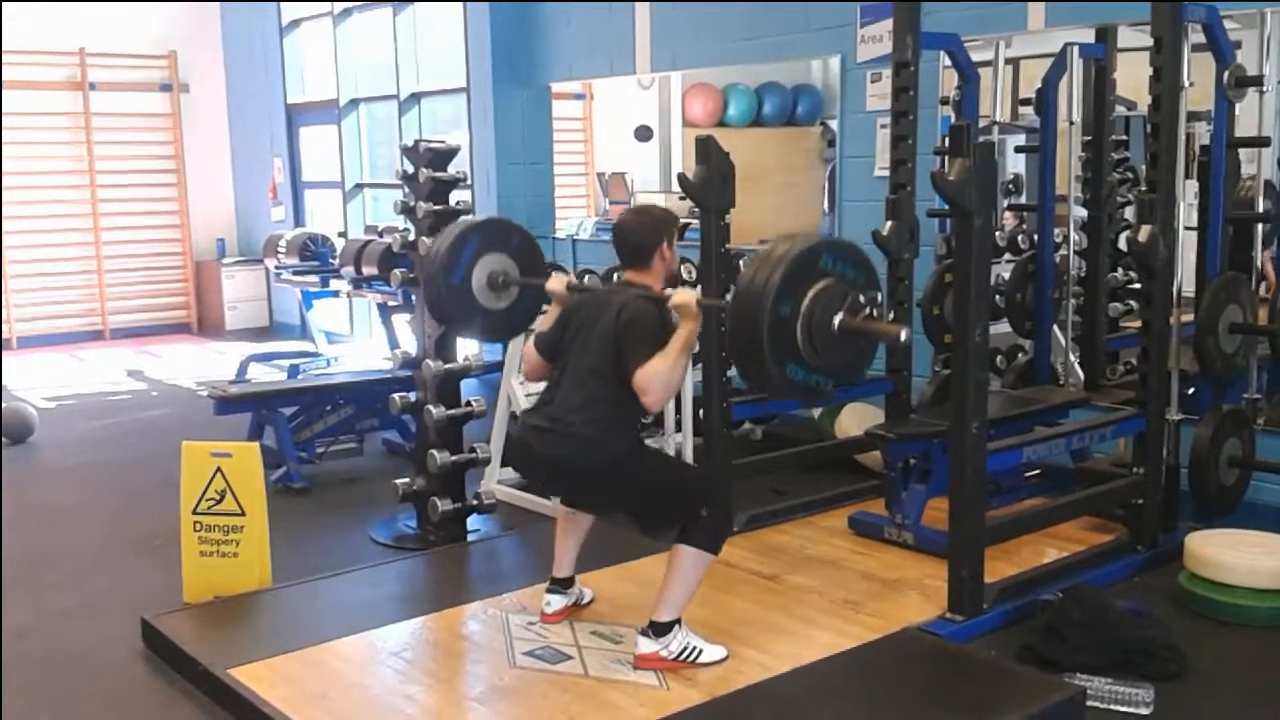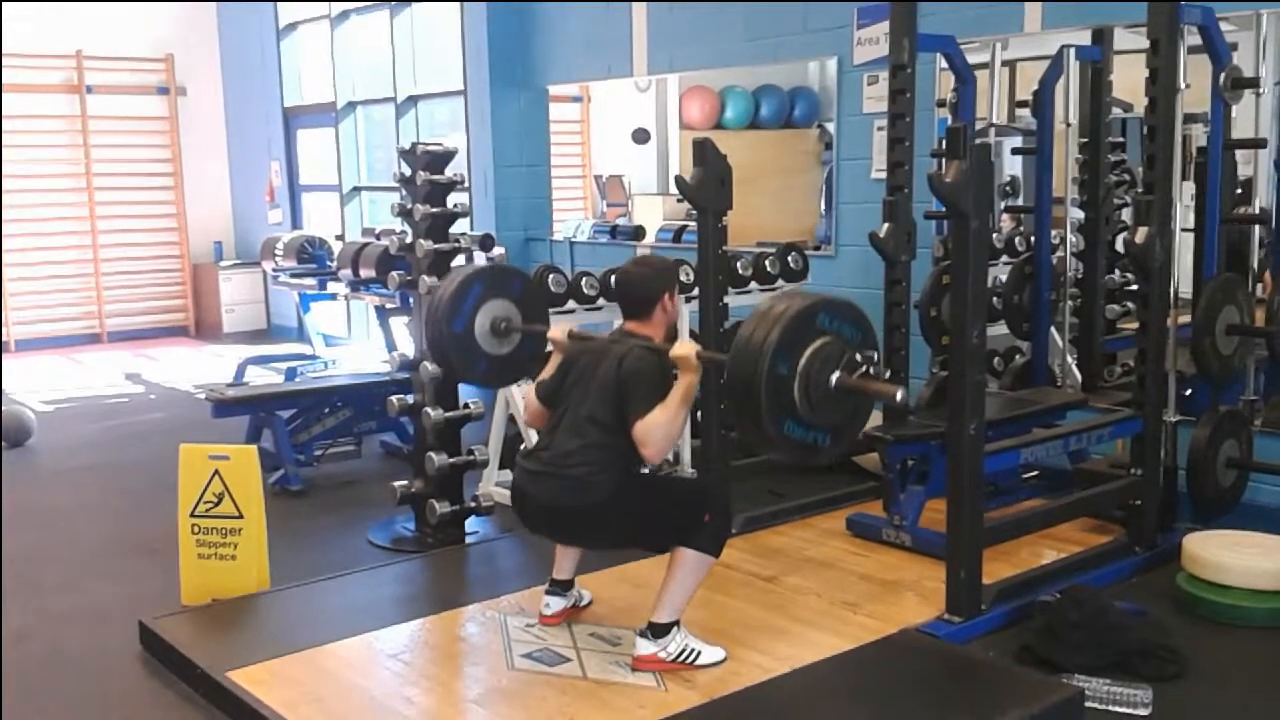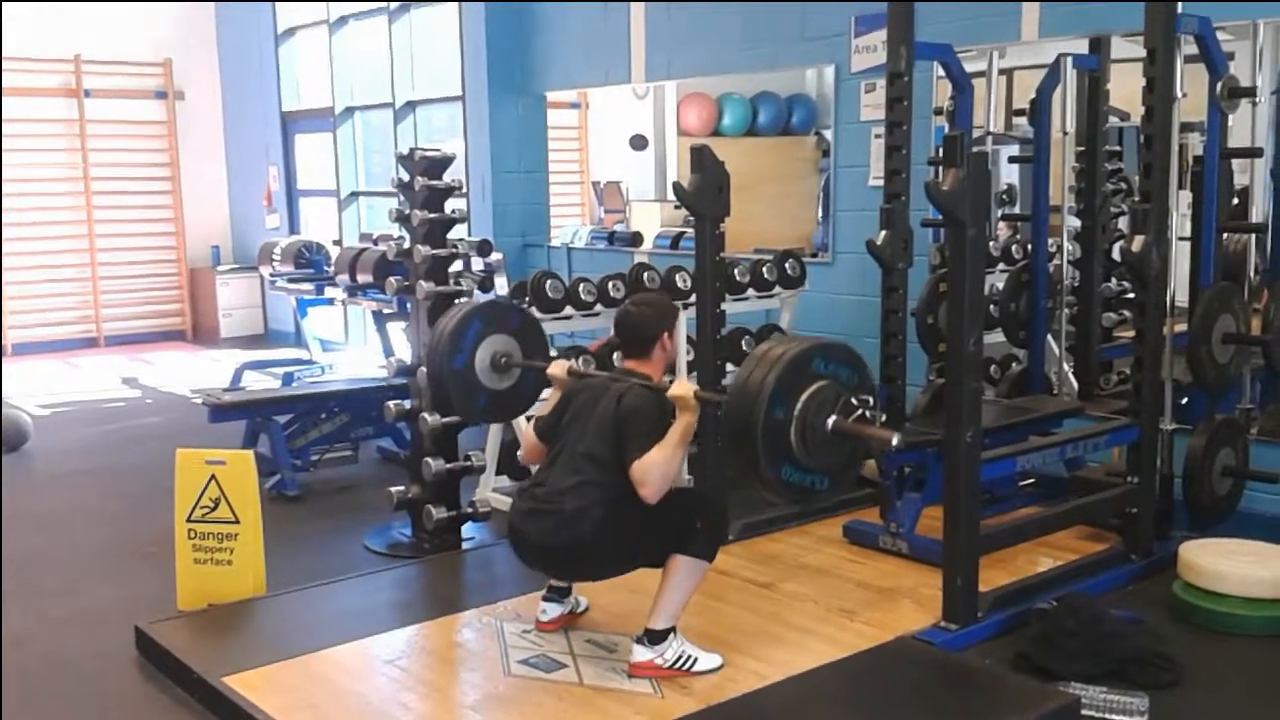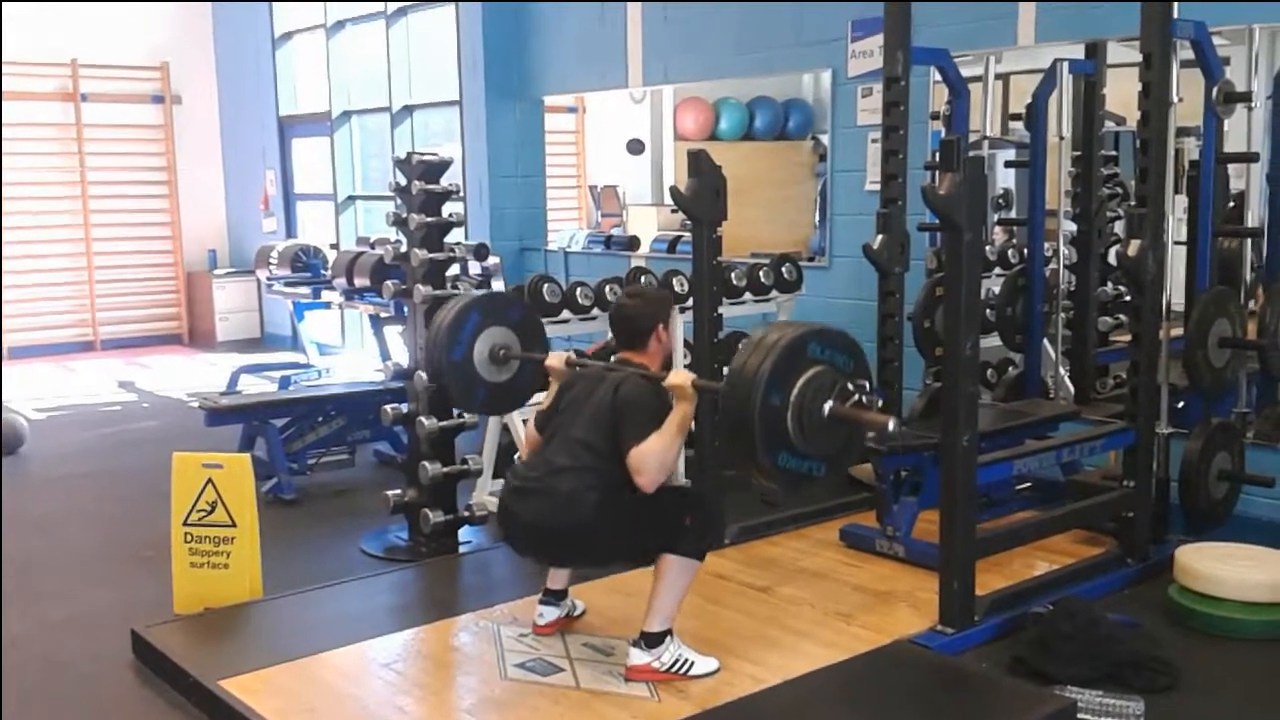
dt=0.3s
person 1, frame 1
left shoulder: (587, 300)
right shoulder: (646, 311)
left elbow: (530, 366)
right elbow: (652, 394)
left wrist: (557, 305)
right wrist: (688, 327)
left hip: (529, 448)
right hip: (581, 455)
right knee: (708, 506)
left ankle: (560, 591)
right ankle: (661, 637)
person 1, frame 2
left shoulder: (587, 350)
right shoulder: (647, 361)
left elbow: (533, 414)
right elbow: (652, 447)
left wrist: (558, 354)
right wrist: (689, 377)
left hip: (528, 494)
right hip: (574, 504)
right knee: (709, 508)
left ankle: (559, 594)
right ankle: (659, 638)
person 1, frame 3
left shoulder: (585, 388)
right shoulder: (645, 401)
left elbow: (529, 452)
right elbow: (649, 487)
left wrist: (557, 391)
right wrist: (686, 417)
left hip: (524, 531)
right hip: (571, 541)
right knee: (703, 516)
left ankle: (555, 602)
right ankle: (655, 645)
person 1, frame 4
left shoulder: (582, 378)
right shoulder: (643, 391)
right elbow: (646, 476)
right wrist: (683, 407)
left hip: (515, 517)
right hip: (559, 526)
right knee: (691, 515)
left ankle: (552, 605)
right ankle: (652, 649)
